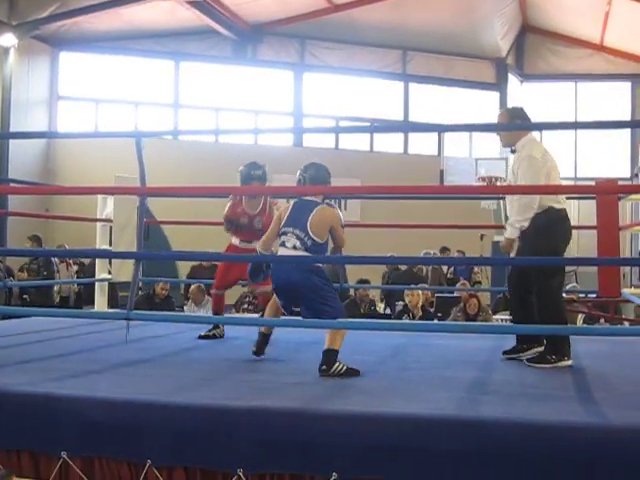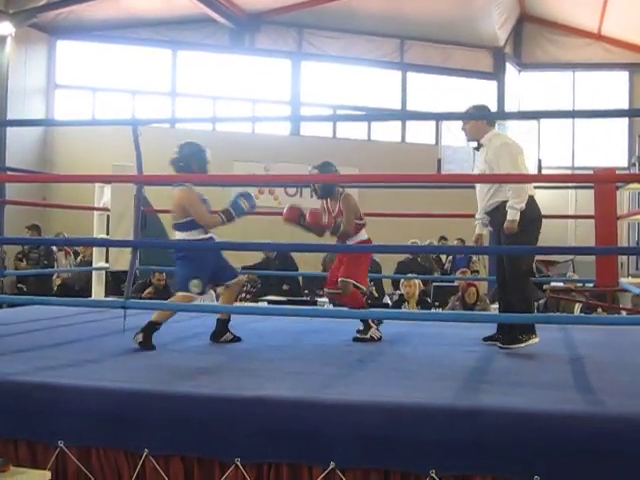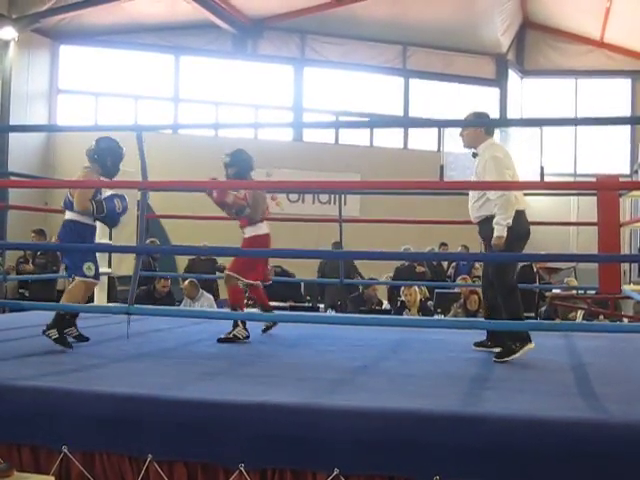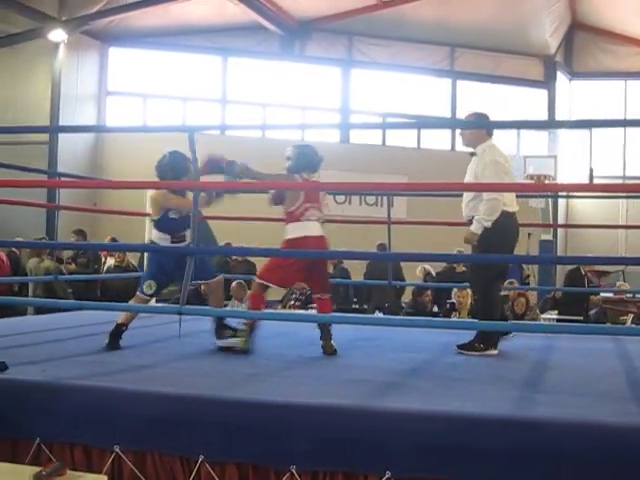
dt=1s
person 1, frame 1
left shoulder: (531, 154)
right shoulder: (524, 153)
left elbow: (527, 198)
left wrist: (511, 233)
right wrist: (517, 232)
left hip: (545, 226)
right hip: (538, 228)
left knee: (546, 288)
right knee: (518, 282)
left ankle: (558, 351)
right ankle: (529, 340)
person 1, frame 2
left shoulder: (501, 145)
right shoulder: (483, 151)
left elbow: (518, 181)
right elbow: (487, 194)
left wrist: (513, 215)
right wrist: (480, 226)
left hip: (517, 216)
right hip: (502, 218)
left knee: (517, 272)
right knee: (504, 275)
left ankle: (526, 330)
right ankle: (507, 330)
person 1, frame 3
left shoulder: (492, 156)
right shoulder: (485, 157)
left elbow: (503, 195)
left wrist: (499, 231)
left hip: (505, 229)
right hip: (499, 228)
left knee: (503, 284)
right knee: (492, 283)
left ankle: (520, 338)
right ankle: (497, 339)
person 1, frame 4
left shoulder: (491, 158)
right shoulder: (480, 158)
left elbow: (494, 199)
left wrist: (476, 228)
right wrist: (477, 228)
left hip: (496, 227)
right hip: (488, 228)
left knee: (486, 283)
right knee: (480, 281)
left ankle: (487, 341)
right ankle: (494, 329)
person 2, frame 1
left shoulder: (287, 208)
right shoulder: (329, 213)
left elbow: (266, 242)
right elbow: (340, 246)
left wrist: (258, 260)
right wrist: (336, 223)
left hip: (280, 268)
right hip: (308, 272)
left knee: (278, 300)
right knee: (336, 317)
left ankle: (261, 344)
right ankle: (329, 362)
person 2, frame 2
left shoulder: (187, 189)
right shoulder: (186, 193)
right elbow: (206, 222)
right wrist: (234, 210)
left hip: (204, 247)
right hip: (191, 250)
left knee: (235, 283)
right knee: (187, 295)
left ankle: (221, 331)
right ankle: (145, 333)
person 2, frame 3
left shoulder: (92, 175)
right shoulder: (88, 174)
right elbow: (80, 206)
left wrist: (103, 215)
right wrist: (105, 205)
left hip: (81, 234)
right hip: (75, 233)
left knee: (90, 281)
right knee: (84, 280)
left ankle: (69, 324)
right ankle: (55, 325)
person 2, frame 4
left shoulder: (180, 189)
right shoulder: (159, 195)
right elbow: (190, 205)
right wrist: (214, 192)
left hip: (184, 249)
right hip: (161, 252)
left knee: (215, 282)
right knee: (144, 295)
right ankle: (115, 334)
person 3, frame 1
left shoulder: (268, 203)
right shoulder: (235, 201)
right elbow: (229, 230)
left wrist: (267, 231)
right wrist: (229, 221)
left hip: (257, 251)
right hip: (236, 249)
left knee: (265, 292)
right knee: (218, 289)
right ankle: (217, 326)
person 3, frame 2
left shoulder: (346, 199)
right shoulder: (325, 201)
left elbow: (351, 230)
right elbow: (320, 231)
left wrist: (329, 223)
right wrist: (302, 221)
left hip: (360, 247)
left knee: (347, 287)
right knee: (333, 292)
left ankle: (372, 328)
right ankle: (370, 318)
person 3, frame 3
left shoulder: (254, 188)
right shoulder: (244, 189)
left elbow: (255, 217)
right elbow: (234, 214)
left wrist: (234, 203)
right wrist: (221, 198)
left hip: (257, 238)
right hip: (255, 239)
left knee: (232, 280)
right knee: (251, 282)
left ankle: (240, 330)
person 3, frame 4
left shoulder: (290, 180)
left elbow: (253, 176)
left wrist: (225, 164)
right wrist: (283, 198)
left hip: (296, 243)
right hip: (319, 243)
left knee: (260, 286)
right knee: (322, 295)
left ankle: (247, 338)
right ankle: (327, 341)
